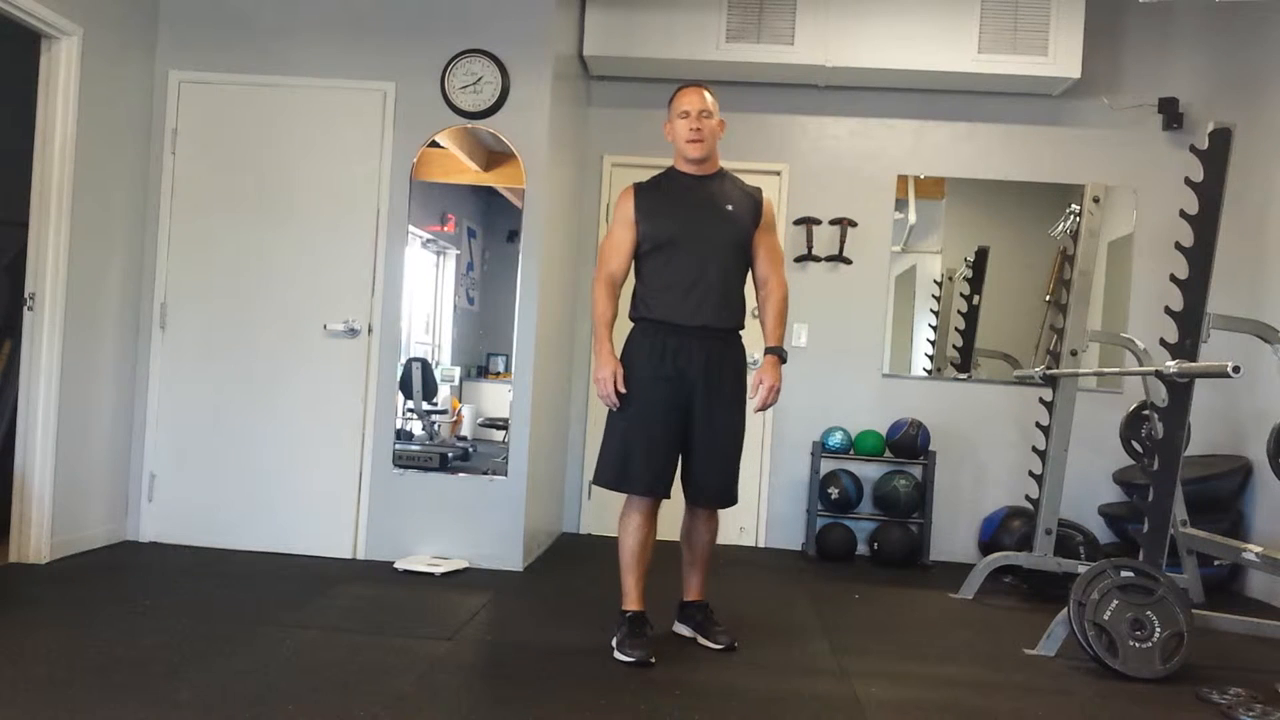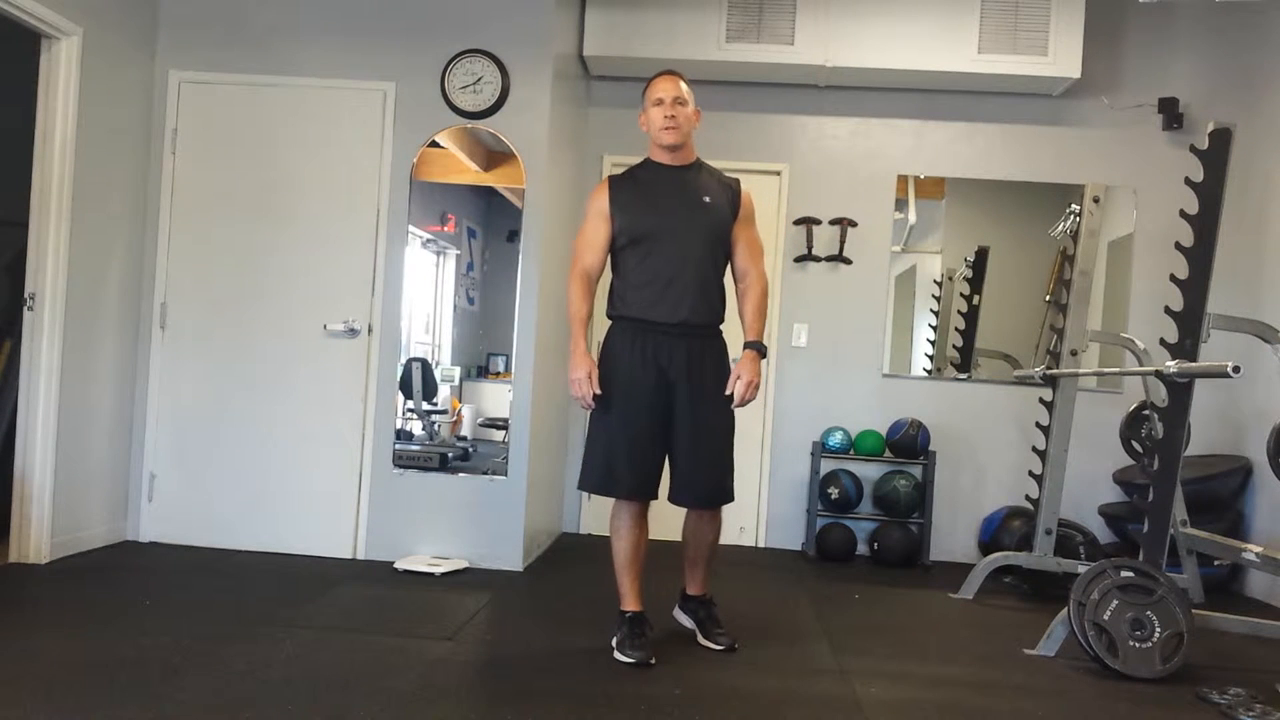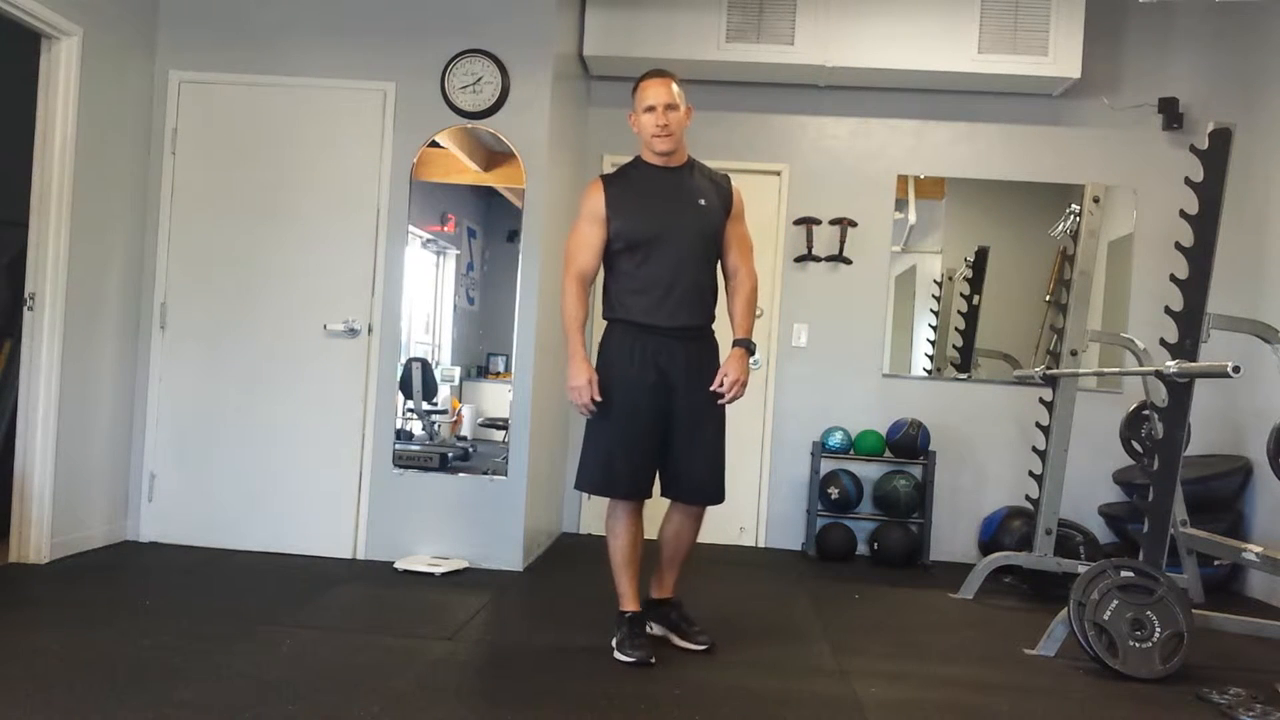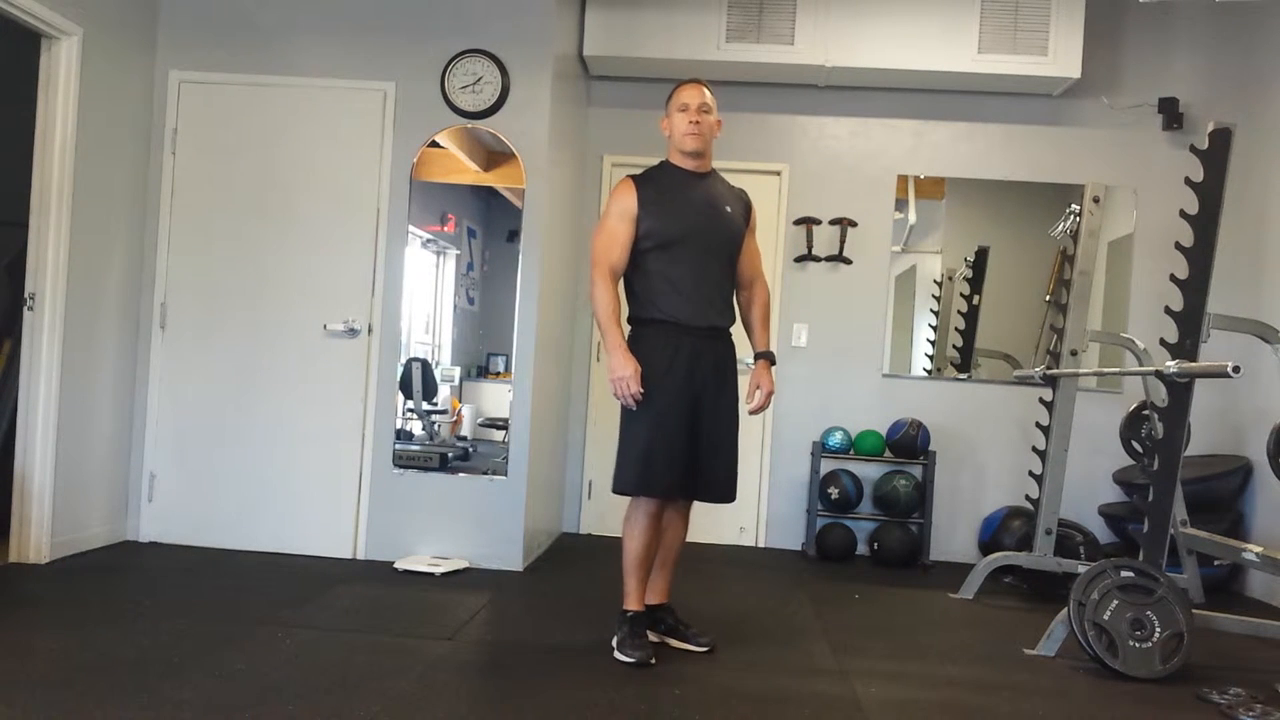
dt=0.7s
person 1, frame 1
left shoulder: (751, 203)
right shoulder: (639, 197)
left elbow: (771, 283)
right elbow: (608, 277)
left wrist: (773, 354)
right wrist: (603, 350)
left hip: (721, 356)
right hip: (652, 351)
left knee: (709, 494)
right knee: (643, 490)
left ankle: (693, 606)
right ankle: (632, 616)
person 1, frame 2
left shoulder: (730, 194)
right shoulder: (614, 191)
left elbow: (750, 276)
right elbow: (584, 272)
left wrist: (753, 350)
right wrist: (579, 349)
left hip: (703, 353)
right hip: (632, 349)
left knee: (706, 493)
right knee: (630, 493)
left ankle: (695, 599)
right ankle: (631, 616)
person 1, frame 3
left shoulder: (720, 191)
right shoulder: (608, 191)
left elbow: (741, 273)
right elbow: (578, 276)
left wrist: (740, 346)
right wrist: (577, 356)
left hip: (696, 353)
right hip: (630, 351)
left knee: (695, 491)
right knee: (626, 491)
left ankle: (663, 601)
right ankle: (630, 615)
person 1, frame 4
left shoulder: (737, 203)
right shoulder: (636, 192)
left elbow: (751, 285)
right elbow: (604, 273)
left wrist: (763, 358)
right wrist: (617, 350)
left hip: (715, 355)
right hip: (657, 350)
left knee: (683, 492)
right knee: (650, 490)
left ankle: (658, 608)
right ankle: (631, 614)
